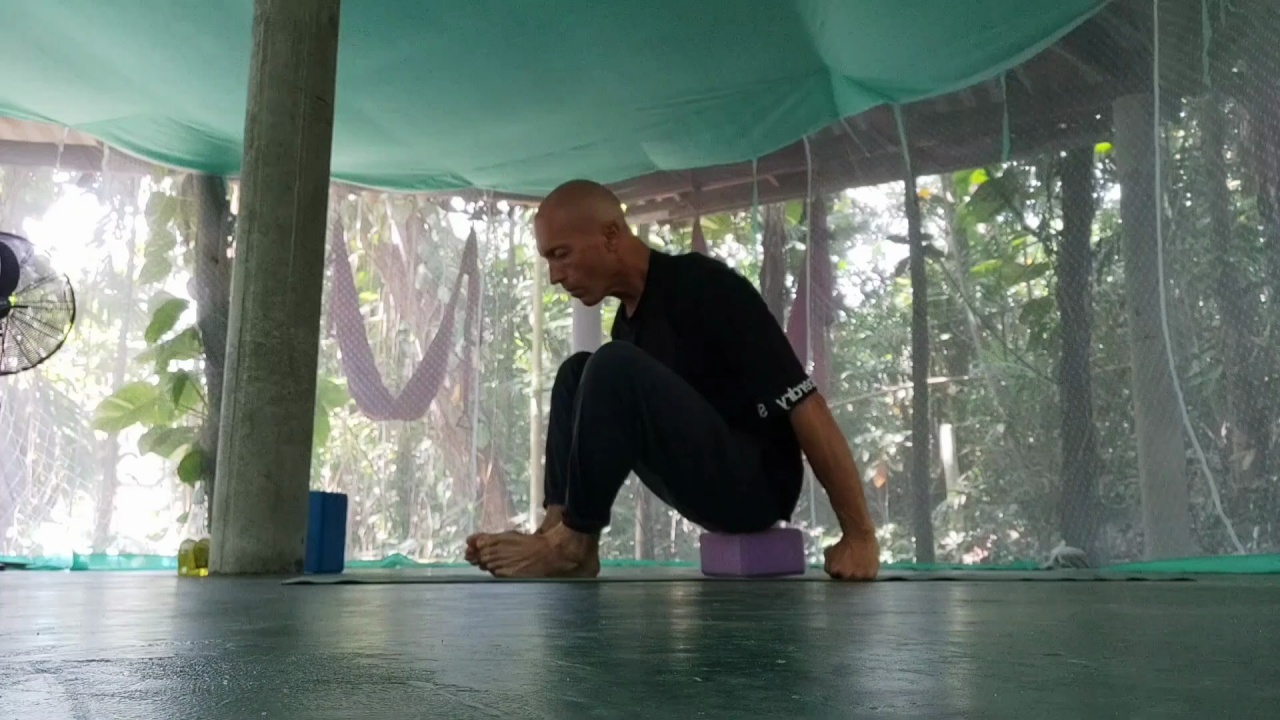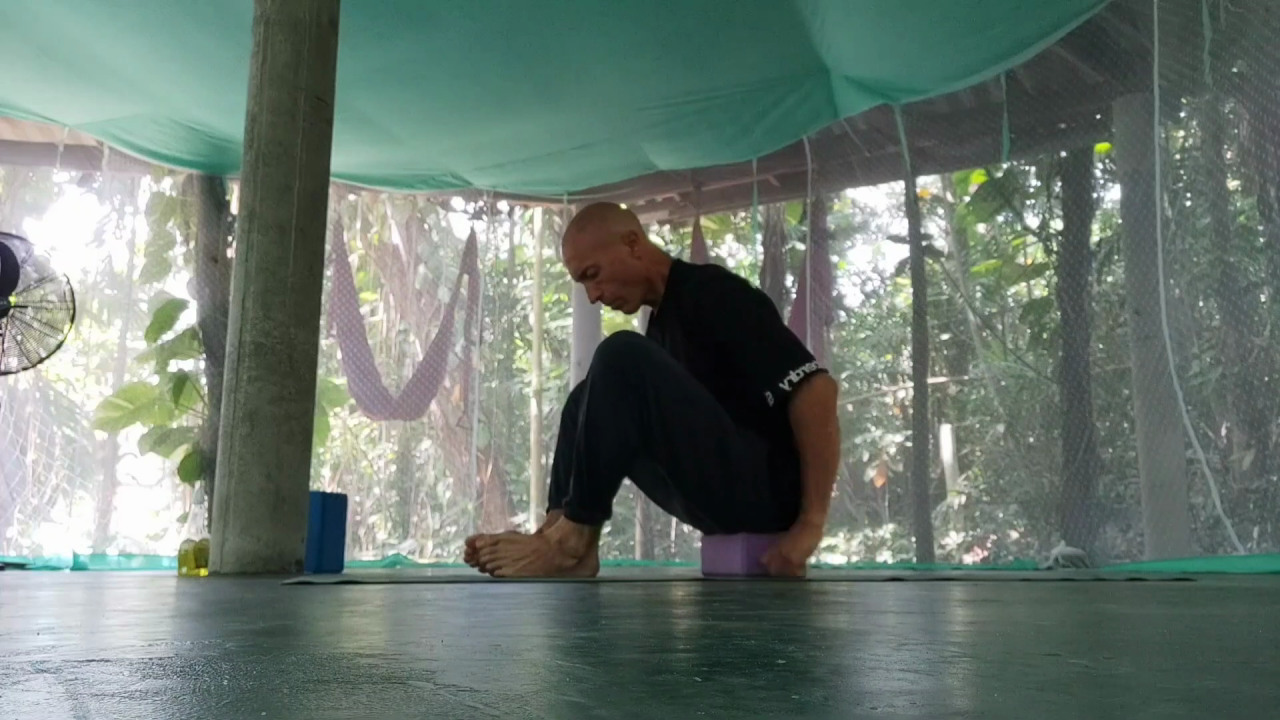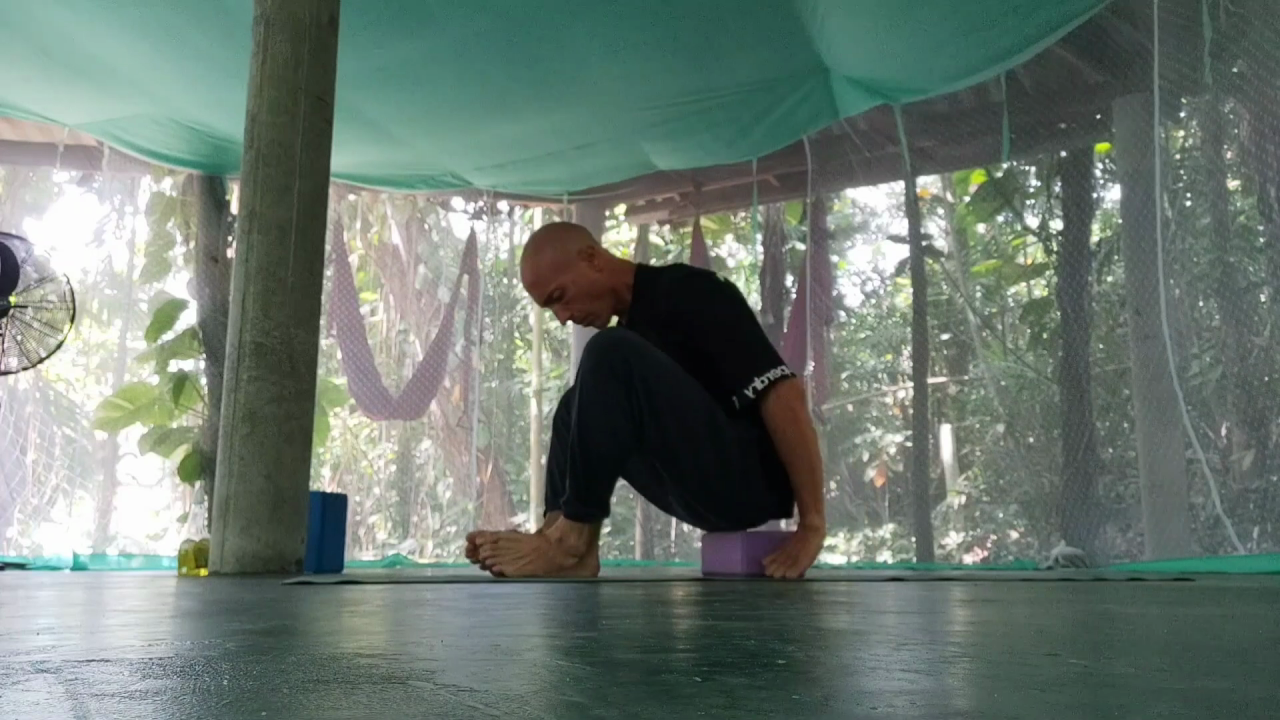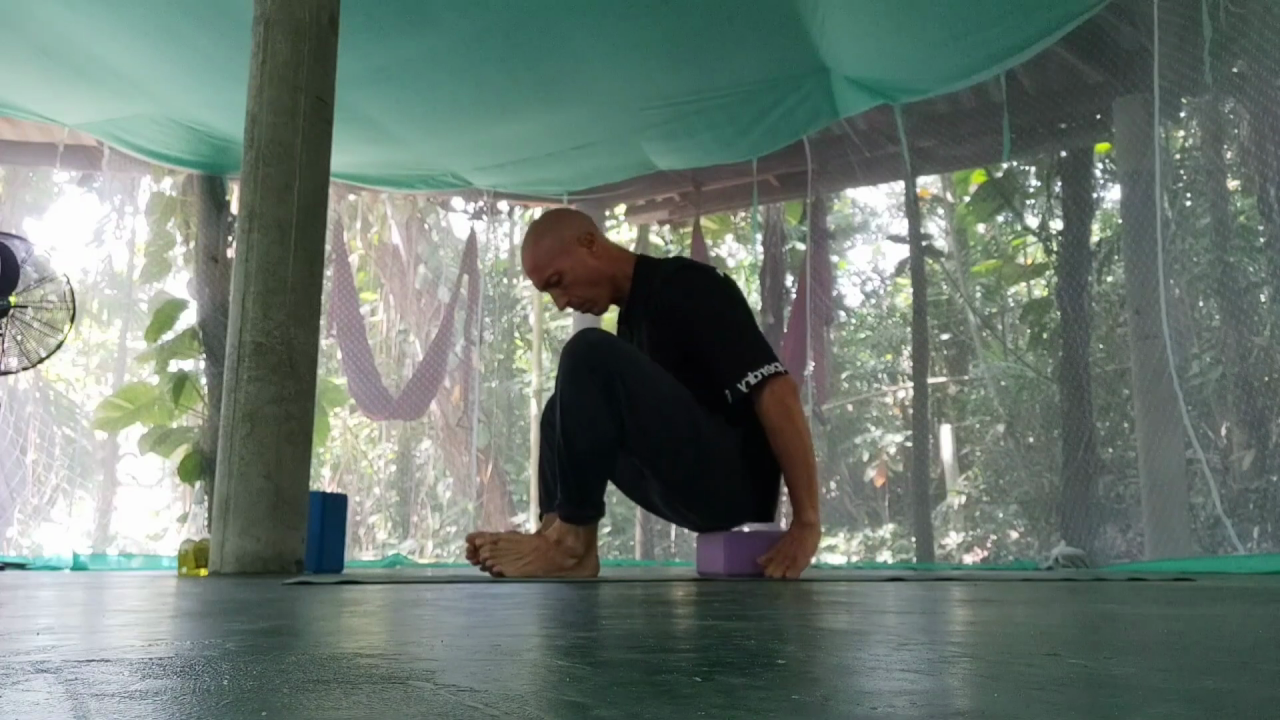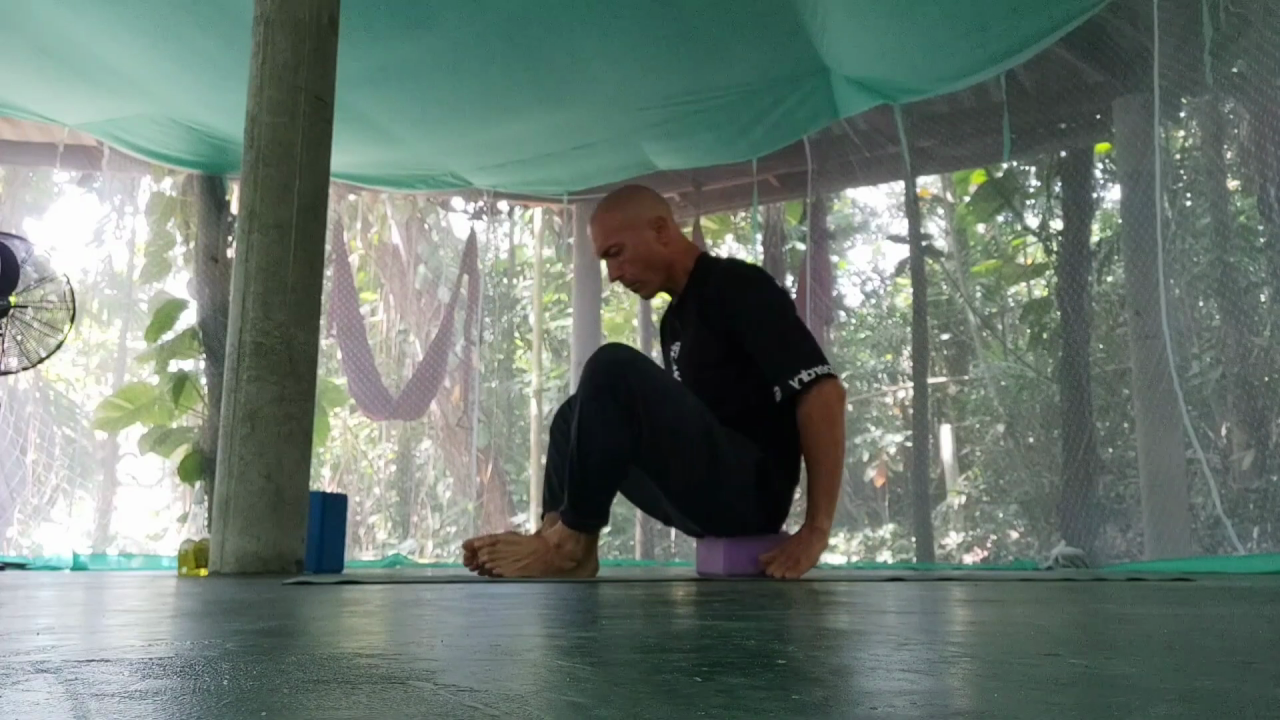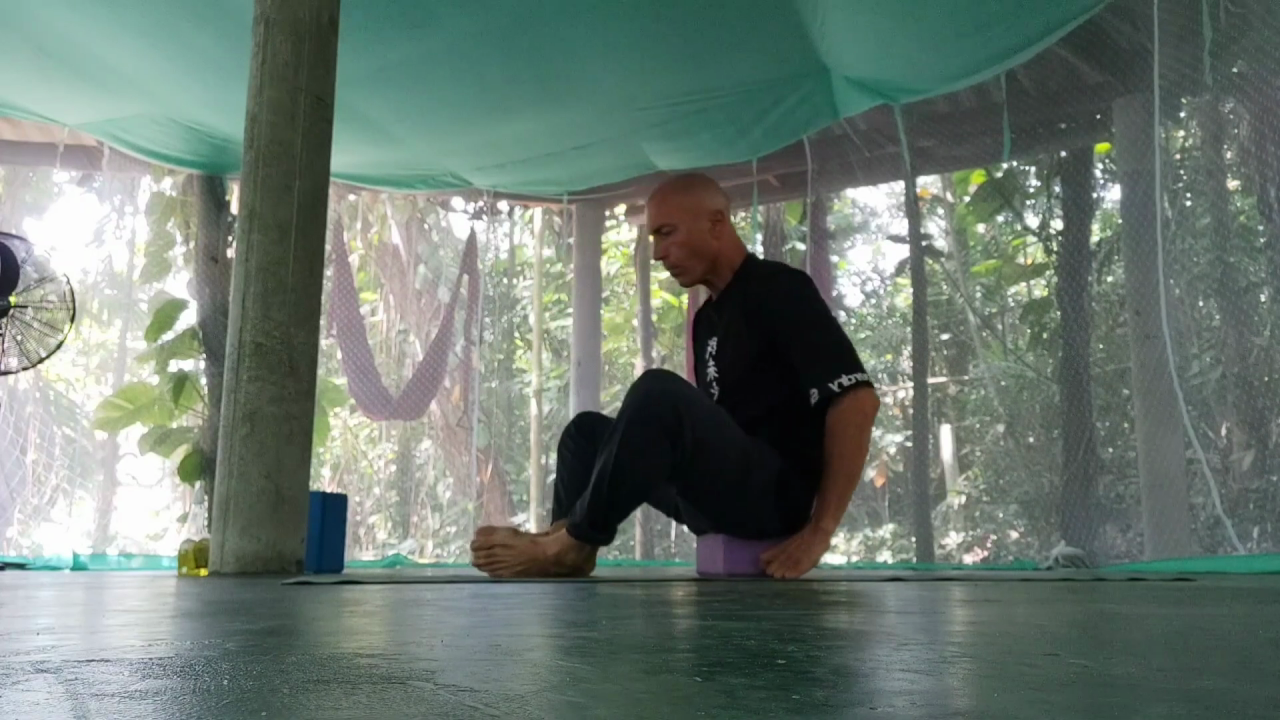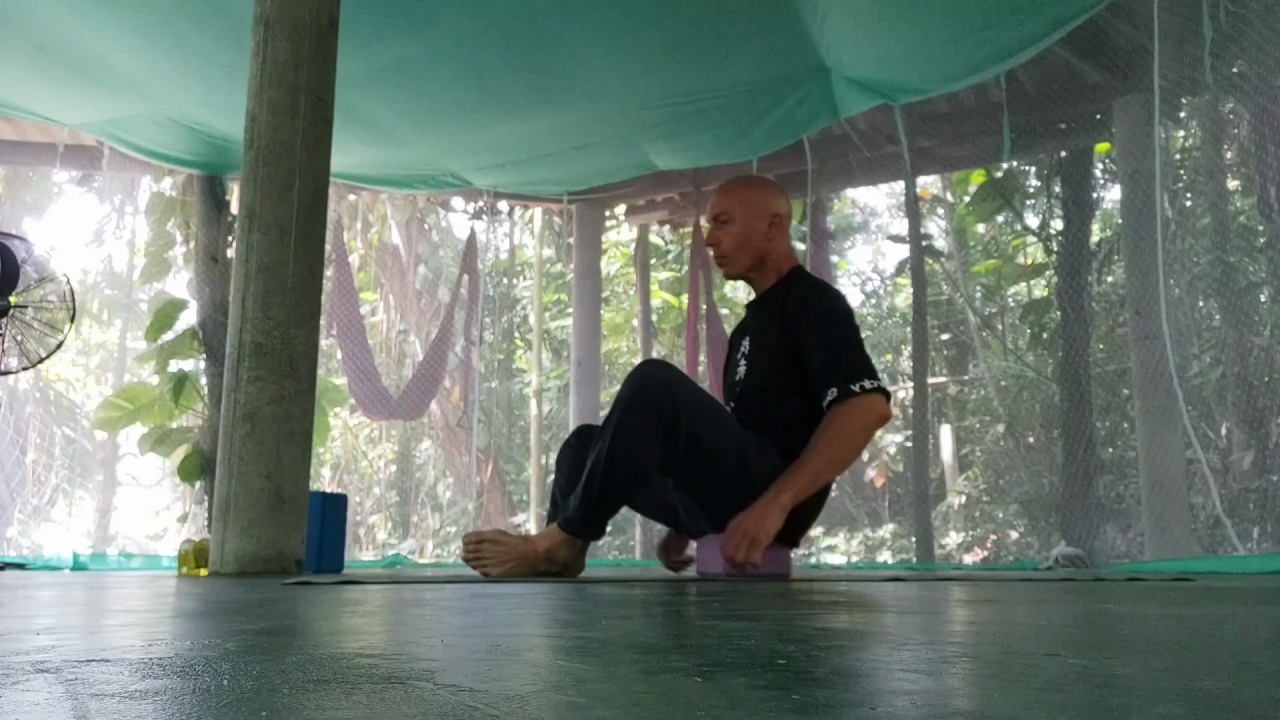
dt=0.5s
person 1, frame 1
left shoulder: (705, 290)
right shoulder: (626, 322)
left elbow: (804, 405)
left wrist: (859, 535)
left hip: (756, 486)
right hip: (704, 486)
left knee: (615, 369)
right knee: (578, 374)
left ankle: (572, 543)
right ankle: (560, 527)
person 1, frame 2
left shoulder: (714, 296)
right shoulder: (662, 323)
left elbow: (814, 388)
left wrist: (811, 520)
left hip: (759, 490)
right hip: (709, 492)
left knee: (621, 358)
right knee: (592, 397)
left ankle: (573, 537)
right ankle: (561, 530)
person 1, frame 3
left shoulder: (686, 294)
right shoulder: (633, 320)
left elbow: (783, 392)
left wrist: (812, 526)
left hip: (750, 485)
right hip: (705, 491)
left knee: (610, 356)
right knee: (581, 404)
left ankle: (572, 538)
right ankle: (560, 533)
person 1, frame 4
left shoulder: (684, 287)
right shoulder: (632, 319)
left elbow: (776, 389)
left wrist: (806, 523)
left hip: (734, 481)
right hip: (693, 488)
left knee: (589, 356)
right knee: (567, 409)
left ankle: (572, 538)
right ankle: (557, 530)
person 1, frame 5
left shoulder: (739, 288)
right shoulder: (674, 321)
left elbow: (822, 392)
left wrist: (816, 530)
left hip: (750, 491)
right hip: (703, 494)
left knee: (613, 368)
right knee: (578, 413)
left ankle: (573, 541)
right ankle: (556, 533)
person 1, frame 6
left shoulder: (781, 291)
right shoulder: (707, 318)
left elbow: (856, 398)
left wrist: (819, 531)
left hip: (773, 494)
right hip: (721, 495)
left knee: (658, 393)
right knee: (587, 429)
left ankle: (574, 545)
right ankle: (562, 538)
person 1, frame 7
left shoulder: (814, 303)
right shoulder: (752, 324)
left elbow: (867, 407)
left wrist: (775, 504)
right wrist: (686, 523)
left hip: (770, 492)
right hip: (729, 492)
left knee: (654, 383)
right knee: (586, 441)
left ankle: (564, 541)
right ankle: (559, 550)
